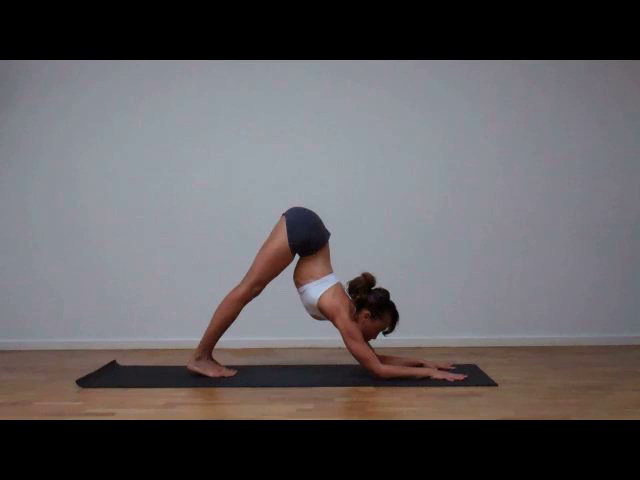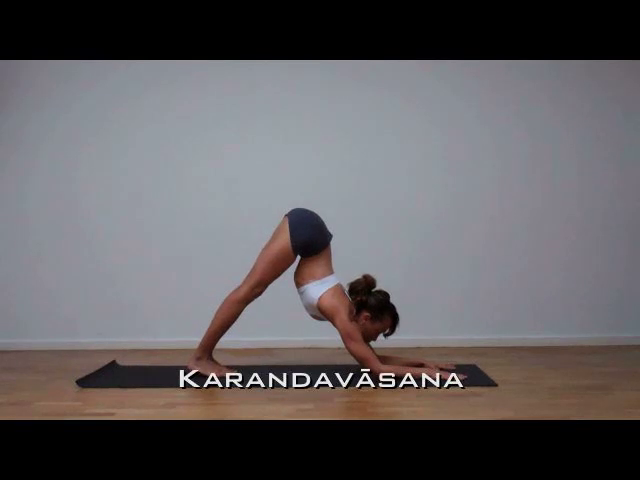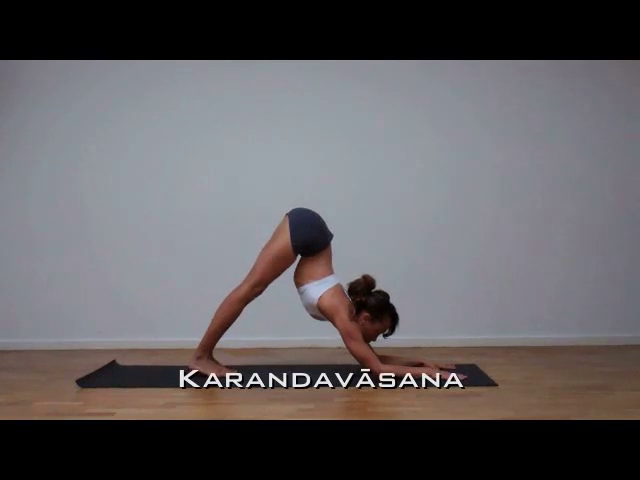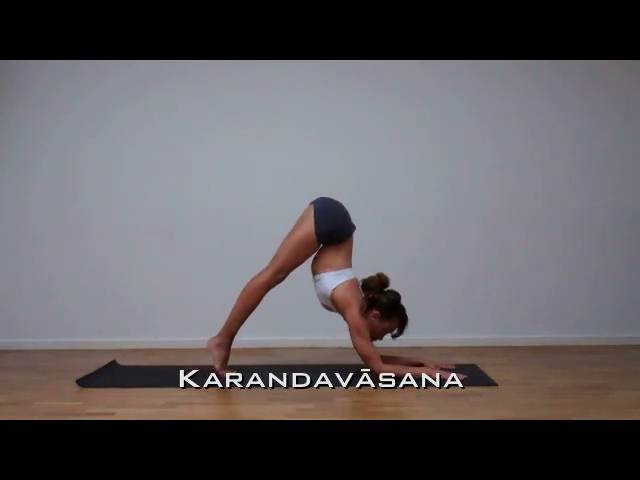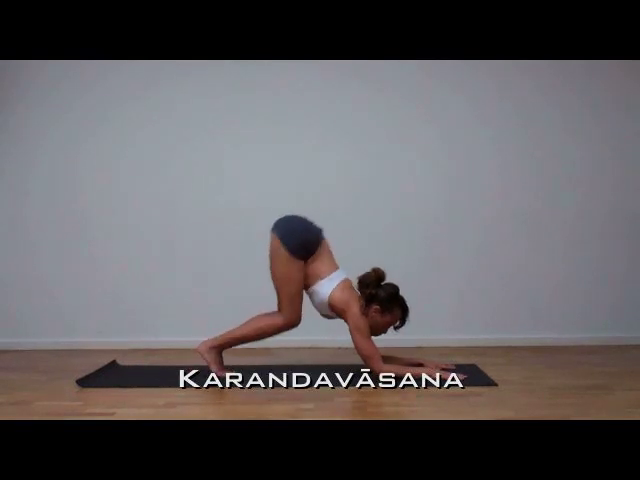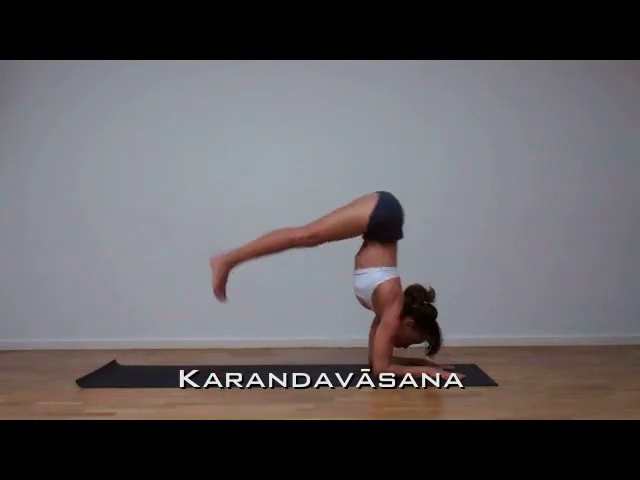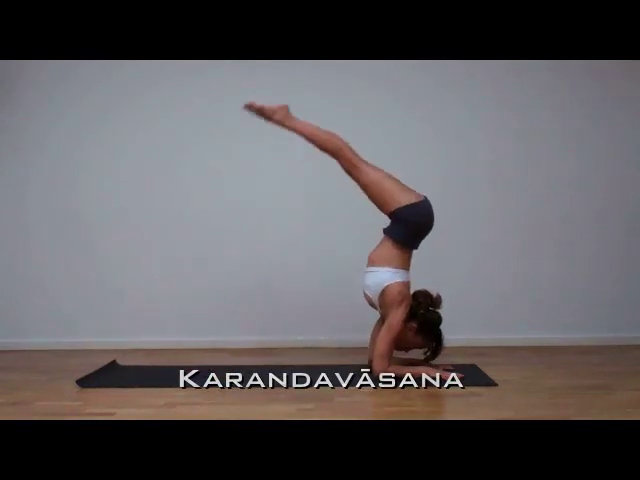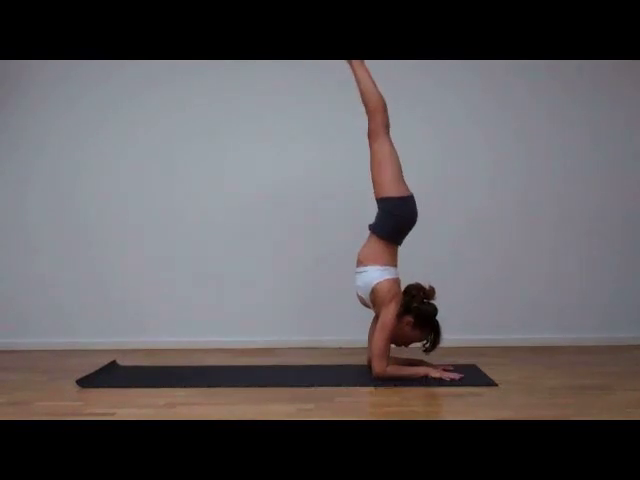
dt=0.5s
person 1, frame 1
left shoulder: (351, 311)
right shoulder: (345, 316)
left elbow: (372, 357)
right elbow: (378, 369)
left wrist: (421, 362)
right wrist: (429, 372)
left hip: (304, 226)
right hip: (299, 227)
left knee: (251, 290)
right knee: (246, 289)
right ankle: (200, 356)
person 1, frame 2
left shoulder: (350, 313)
right shoulder: (344, 317)
left elbow: (373, 358)
right elbow: (377, 369)
left wrist: (421, 362)
right wrist: (426, 373)
left hip: (306, 228)
right hip: (302, 228)
left knee: (252, 291)
right knee: (249, 289)
right ankle: (200, 356)
person 1, frame 3
left shoulder: (350, 312)
right shoulder: (345, 317)
left elbow: (373, 358)
right elbow: (377, 369)
left wrist: (420, 362)
right wrist: (425, 372)
left hip: (307, 228)
right hip: (302, 227)
left knee: (252, 290)
right knee: (249, 289)
right ankle: (201, 356)
person 1, frame 4
left shoulder: (359, 307)
right shoulder: (355, 312)
left elbow: (374, 356)
right elbow: (377, 367)
left wrist: (420, 362)
right wrist: (425, 371)
left hip: (329, 218)
left knee: (274, 276)
right knee: (272, 275)
right ankle: (222, 340)
person 1, frame 5
left shoulder: (358, 303)
right shoulder: (355, 309)
left elbow: (374, 358)
right elbow: (378, 367)
left wrist: (419, 362)
right wrist: (424, 371)
left hip: (296, 234)
right hip: (293, 235)
left knee: (287, 317)
right knee: (289, 317)
right ankle: (214, 345)
person 1, frame 6
right shoulder: (392, 307)
right elbow: (380, 368)
left wrist: (420, 362)
right wrist: (423, 370)
left knee: (303, 237)
right knee: (304, 235)
right ankle: (228, 260)
person 1, frame 7
right shoulder: (397, 311)
right elbow: (380, 366)
right wrist: (424, 368)
left hip: (412, 217)
right hip: (411, 215)
right knee: (354, 162)
person 1, frame 8
right shoulder: (392, 307)
right elbow: (380, 368)
right wrist: (426, 369)
left hip: (394, 214)
right hip: (395, 213)
right knee: (378, 131)
